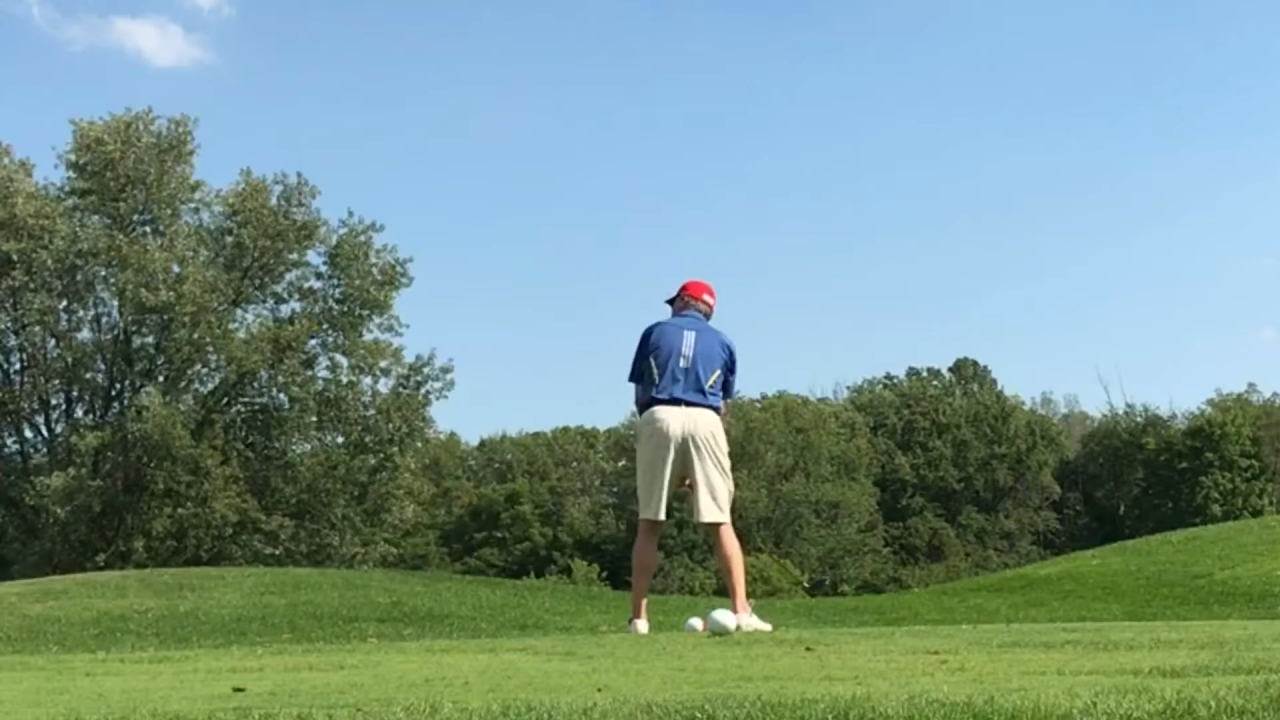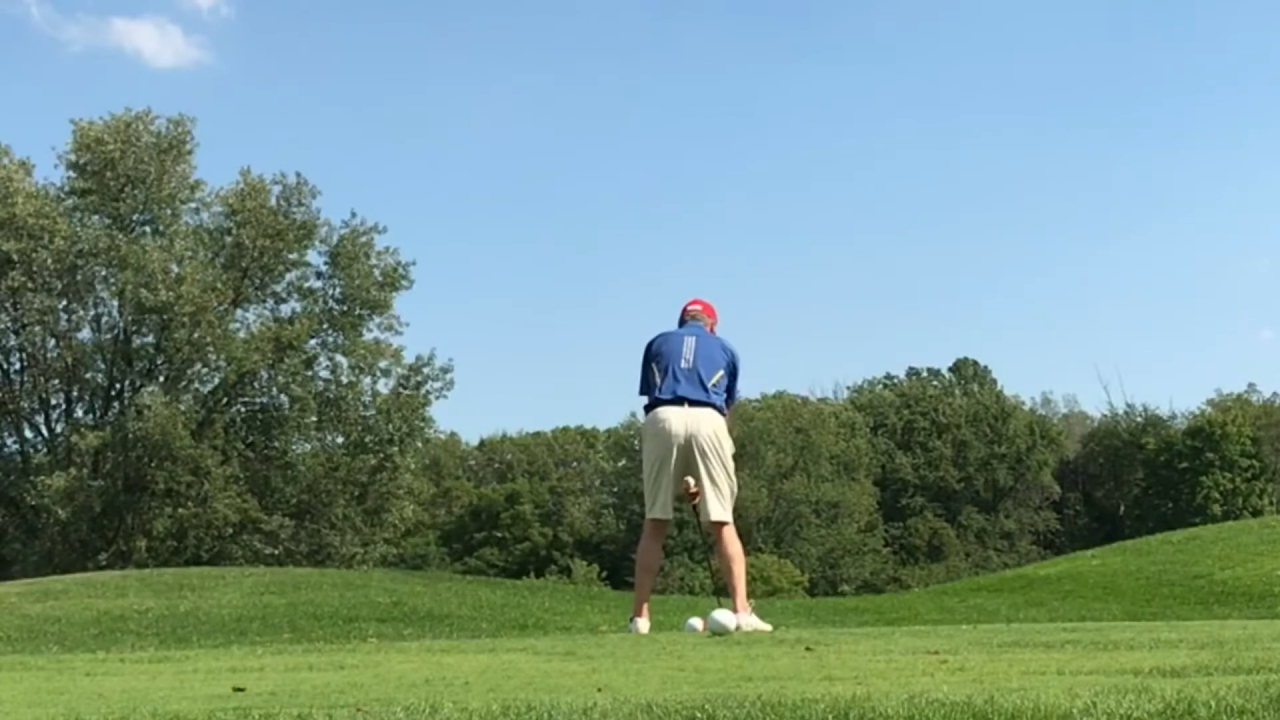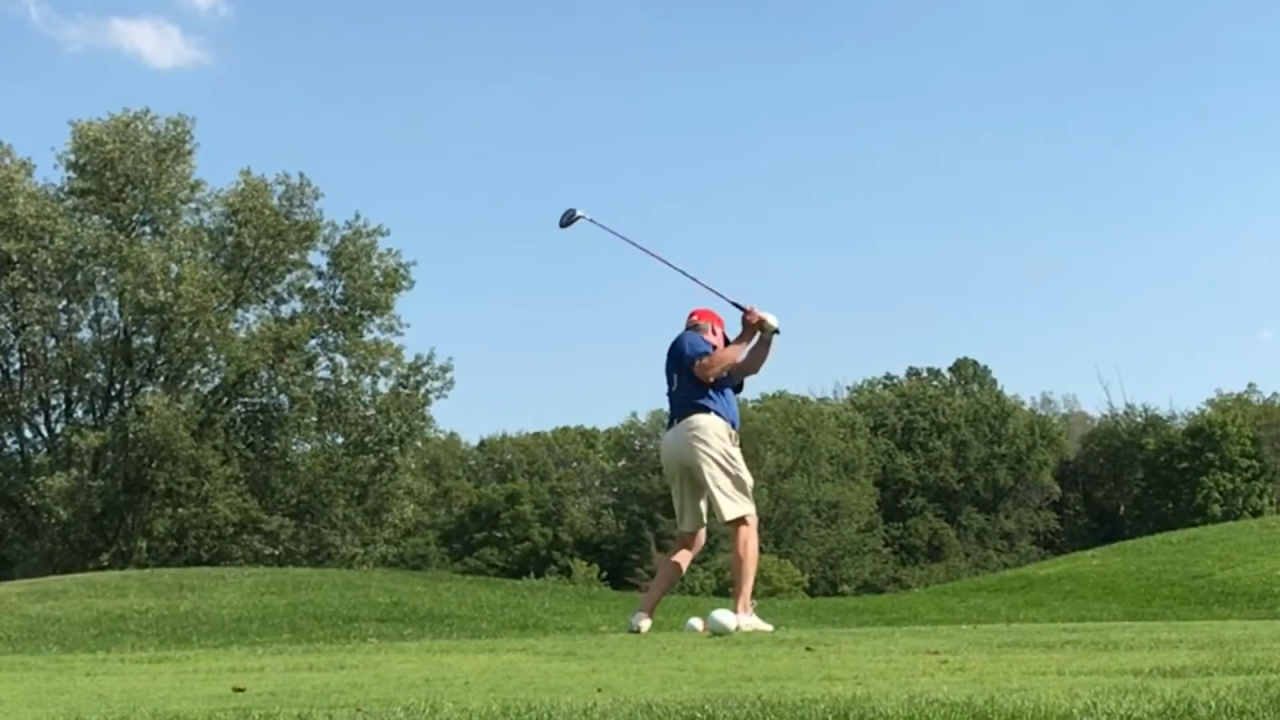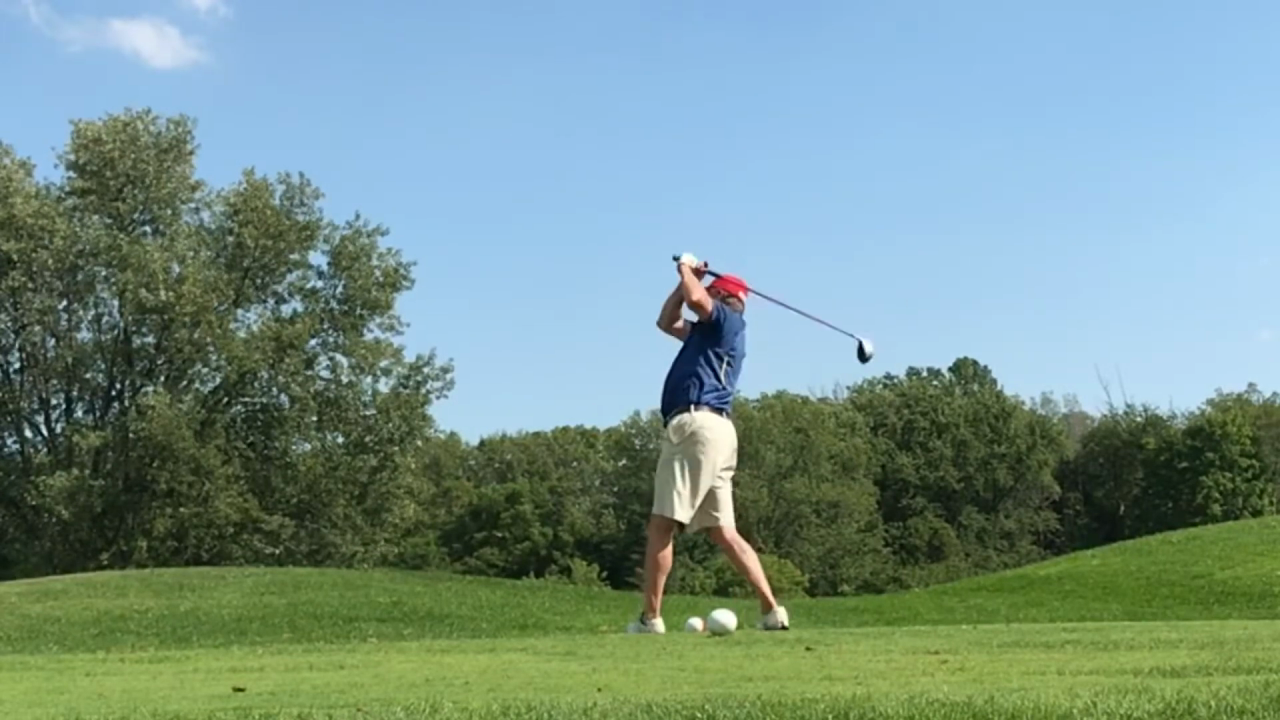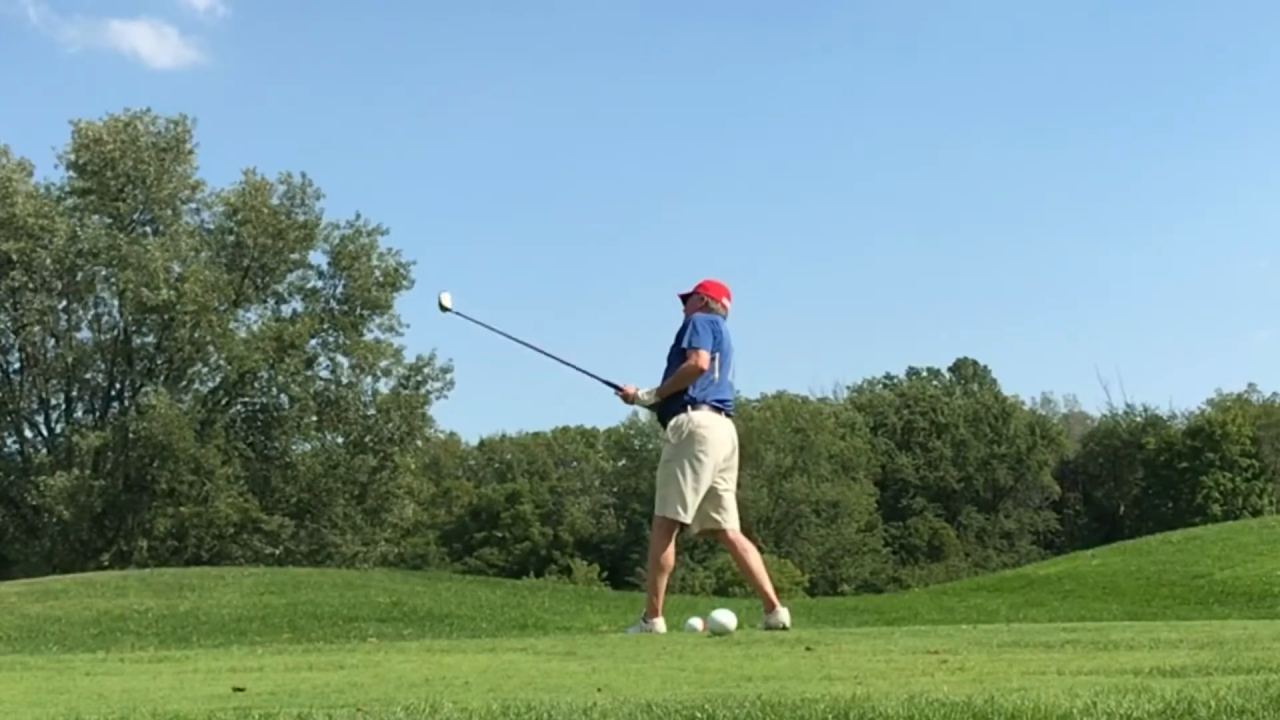
dt=1s
person 1, frame 1
left shoulder: (654, 332)
right shoulder: (722, 342)
left elbow: (640, 395)
left hip: (659, 420)
right hip: (703, 423)
left knee: (649, 525)
right knee: (720, 522)
left ankle: (639, 618)
right ankle: (742, 612)
person 1, frame 2
left shoulder: (657, 343)
right shoulder: (726, 350)
left wrist: (680, 472)
right wrist: (701, 477)
left hip: (662, 421)
right hip: (706, 422)
left knee: (655, 524)
right knee: (722, 523)
left ankle: (640, 616)
right ankle: (742, 612)
person 1, frame 3
right shoulder: (687, 341)
left elbow: (748, 367)
right elbow: (706, 369)
left wrist: (765, 333)
right wrist: (746, 338)
left hip: (676, 445)
right hip: (705, 434)
left knee: (689, 540)
right knee: (746, 522)
left ankle: (643, 613)
right ankle: (743, 612)
person 1, frame 4
left shoulder: (728, 319)
right shoulder: (717, 330)
left elbow: (694, 297)
right elbow: (669, 323)
left wrist: (686, 269)
right wrist: (687, 278)
left hip: (695, 427)
right hip: (717, 431)
left knee: (661, 524)
right knee: (723, 531)
left ankle: (650, 617)
right ankle: (772, 610)
person 1, frame 5
left shoulder: (701, 322)
right shoulder: (722, 340)
left elbow: (697, 363)
left wrist: (653, 394)
right wrist: (644, 399)
left hip: (696, 428)
right hip: (721, 430)
left knee: (664, 525)
right knee: (728, 530)
left ankle: (652, 618)
right ankle: (774, 610)
